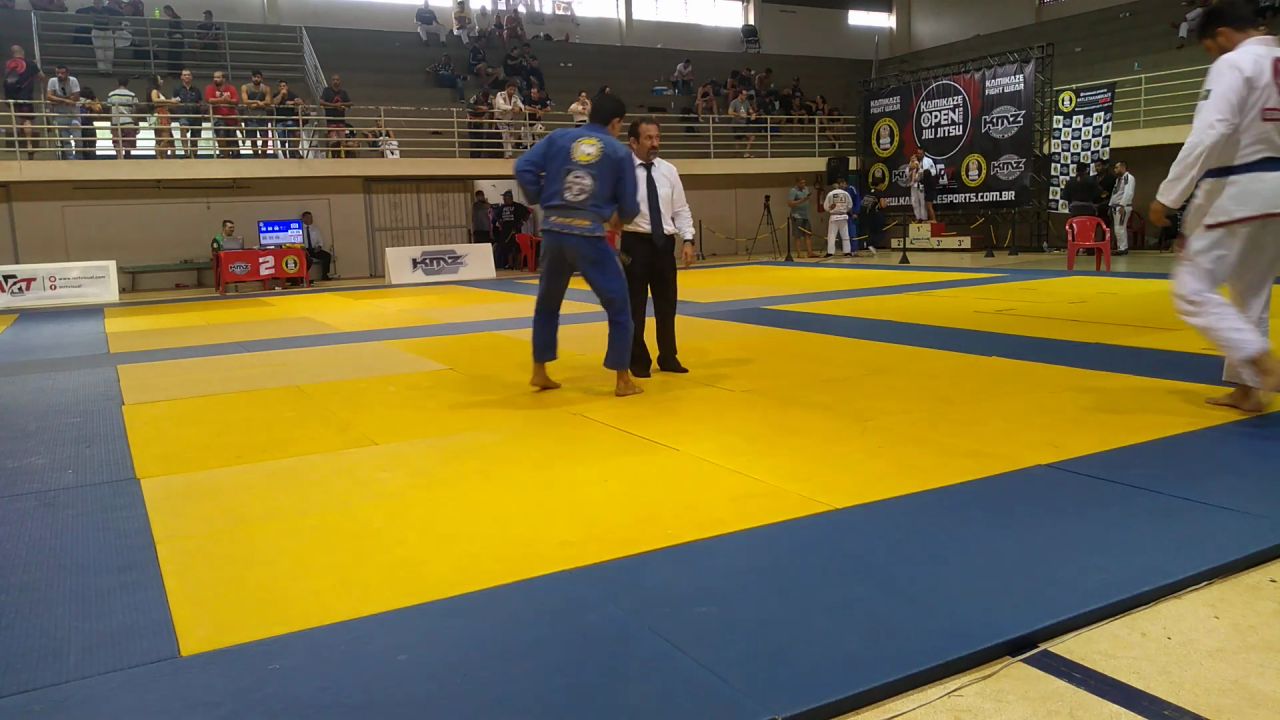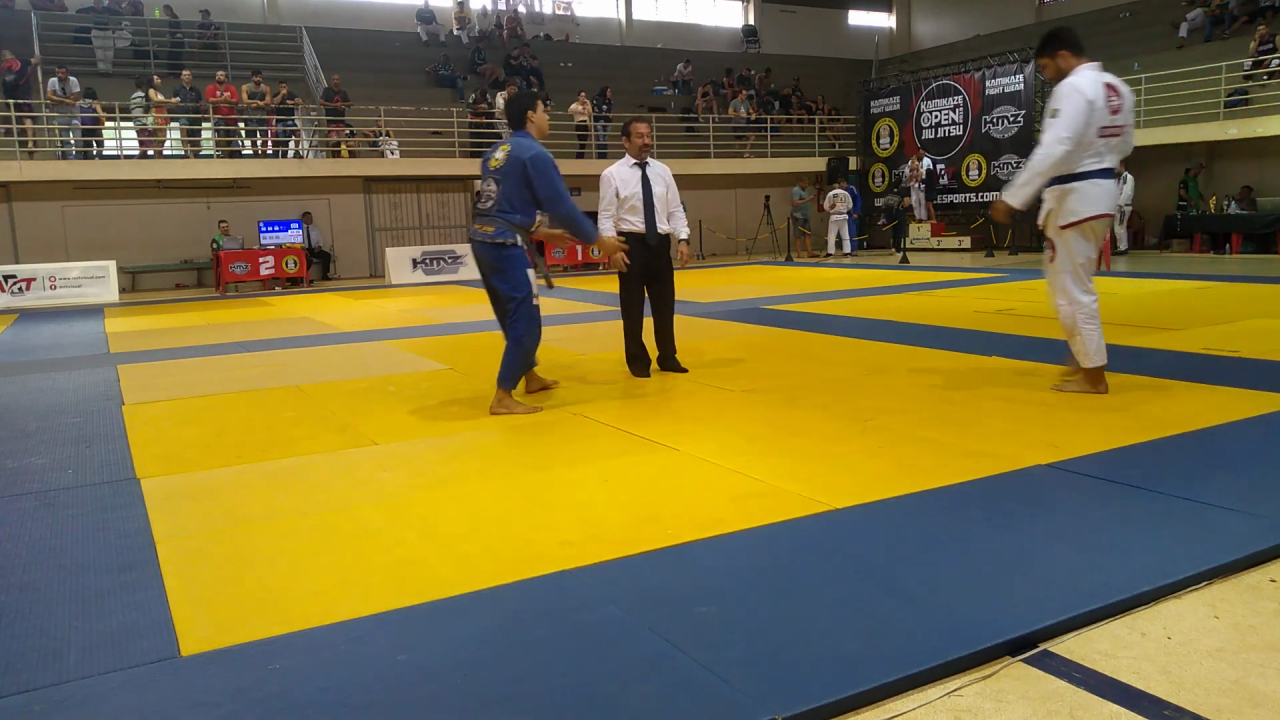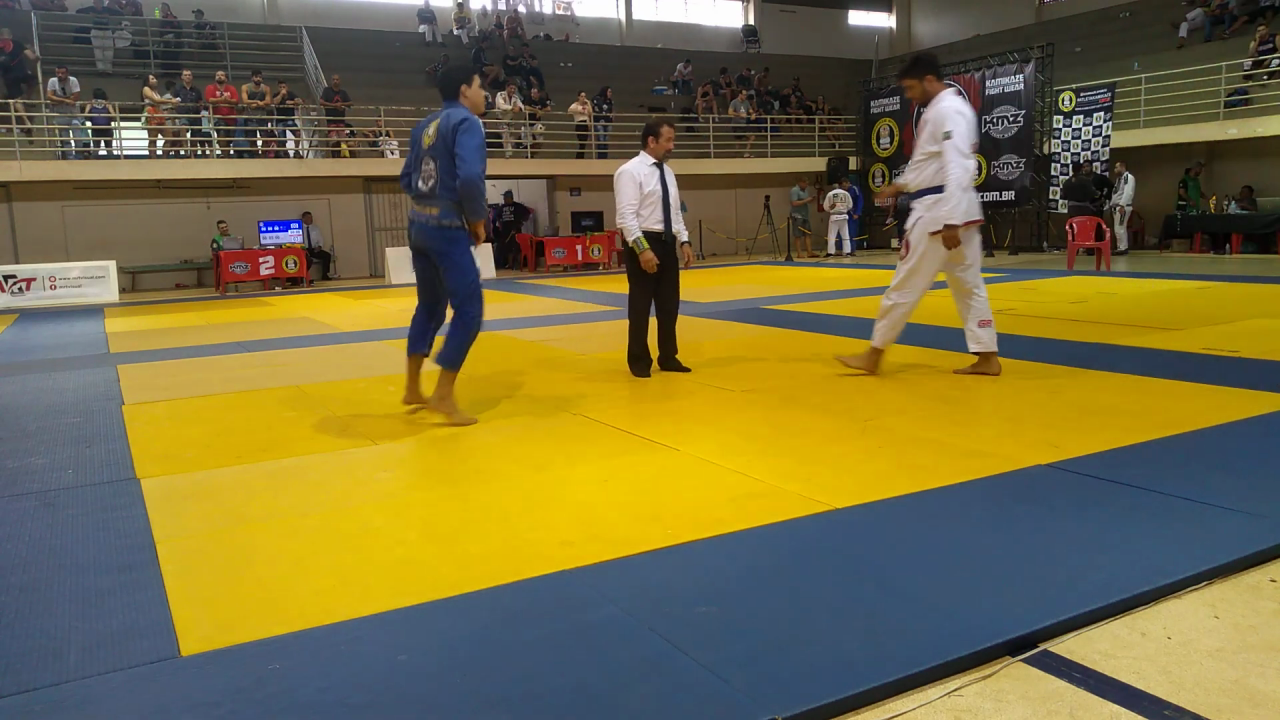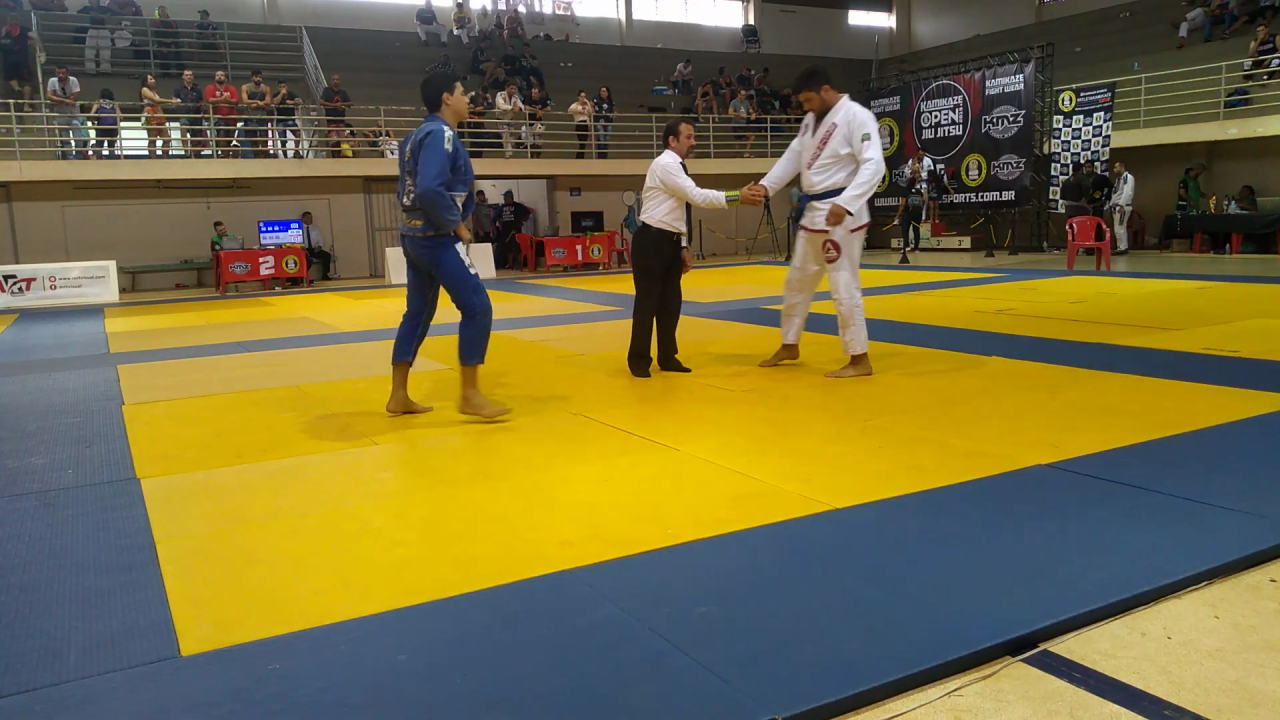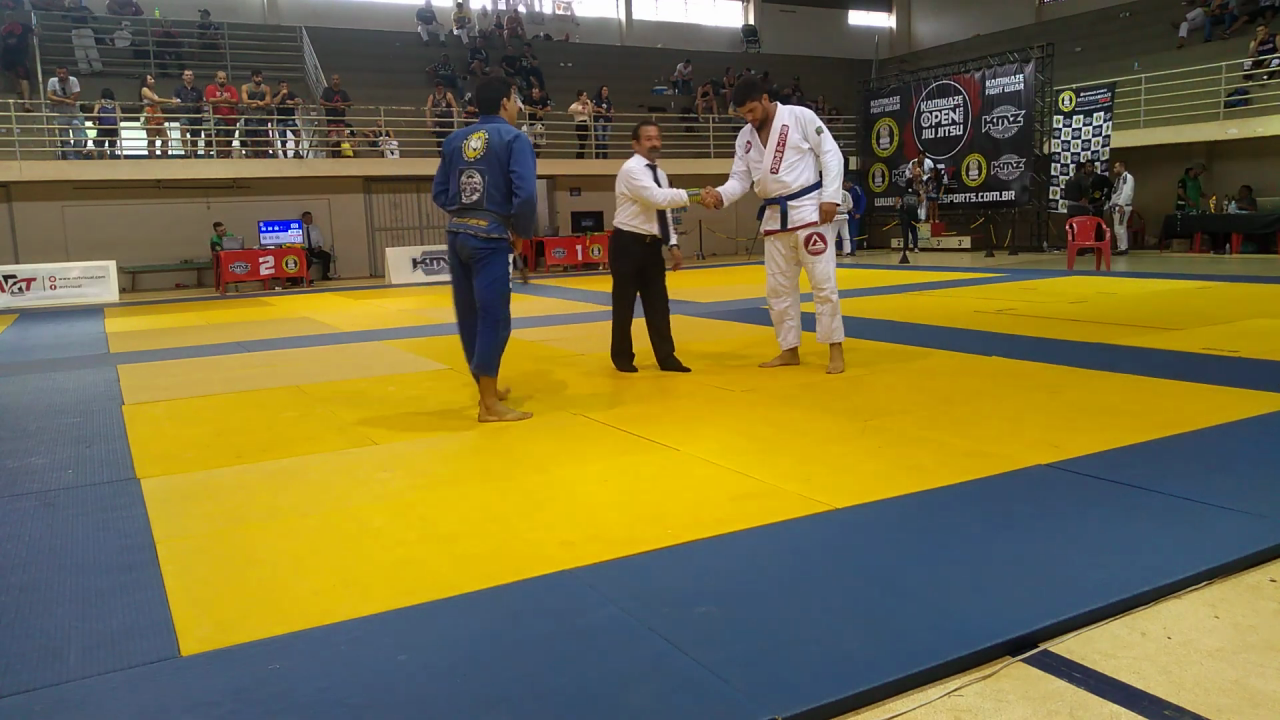
dt=0.7s
person 1, frame 1
left shoulder: (1233, 65)
left elbow: (1209, 135)
left wrist: (1167, 195)
left hip: (1233, 192)
left knee: (1192, 291)
right ankle: (1246, 386)
person 1, frame 2
left shoulder: (1072, 88)
right shoulder: (1118, 88)
left elbow: (1053, 150)
right elbow: (1122, 144)
left wrist: (1011, 197)
left hip: (1074, 196)
right hip: (1101, 190)
left knee: (1074, 287)
right knee: (1066, 279)
left ankle: (1094, 374)
right ankle: (1086, 357)
person 1, frame 3
left shoulder: (947, 110)
right shoulder: (946, 108)
left elbow: (959, 167)
left wrist: (950, 221)
right wrist: (902, 184)
left hip: (941, 209)
right hip: (962, 207)
left knee: (905, 286)
right knee: (969, 284)
left ankle: (875, 356)
right ankle: (987, 357)
person 1, frame 4
left shoulder: (857, 117)
right shoulder: (813, 119)
left elbow: (873, 166)
right elbow: (793, 157)
left wrist: (846, 203)
right wrist: (767, 184)
left hip: (839, 215)
right hip: (812, 214)
left knee: (843, 287)
right knee: (797, 282)
left ankle: (860, 359)
right ankle: (789, 347)
person 1, frame 5
left shoulder: (800, 116)
right shoulder: (745, 137)
left elbow: (831, 155)
right elbow: (740, 179)
left wrist: (830, 197)
right wrist: (720, 195)
left hip: (809, 210)
right hip: (774, 216)
left knee: (823, 281)
right knee: (779, 287)
left ankle: (835, 350)
right ankle: (790, 350)
person 2, frame 1
left shoulder: (558, 139)
right shoulder: (619, 152)
left elbow: (523, 169)
right elbow: (630, 206)
left wrist: (544, 201)
right wrist: (620, 220)
left hip: (553, 231)
right hip: (589, 235)
left knee: (548, 303)
right knee: (619, 306)
left ankle: (540, 373)
right ankle: (623, 380)
person 2, frame 2
left shoulder: (494, 152)
right shoulder: (534, 154)
right elbow: (561, 207)
left wrist: (536, 233)
right wrist: (598, 240)
left hip: (481, 240)
right hip: (504, 244)
left knee: (512, 316)
right knee: (526, 322)
left ankle: (530, 377)
right ankle: (503, 397)
person 2, frame 3
left shoulder: (427, 126)
right shoulder: (467, 123)
left elbow: (407, 177)
right elbow: (471, 177)
right wrist: (477, 218)
left hip: (419, 225)
right hip: (447, 229)
left knee: (430, 304)
right knee: (468, 311)
left ankle: (412, 388)
right ankle: (444, 397)
person 2, frame 4
left shoulder: (418, 135)
right shoulder: (440, 134)
right elbow: (430, 190)
right wrist: (455, 225)
left hip: (414, 235)
right hip: (435, 237)
left knee: (418, 312)
right knee: (476, 307)
left ankle: (398, 396)
right ankle: (470, 395)
person 2, frame 5
left shoulder: (456, 140)
right shoulder: (514, 138)
left elbow: (439, 194)
right elbow: (525, 194)
right wrist: (521, 232)
left hip: (456, 234)
right hip: (490, 237)
left knee: (468, 312)
right knee: (494, 318)
left ankle: (486, 389)
right ankle: (490, 404)
person 3, frame 1
left shoulder: (669, 170)
left elbow: (681, 210)
left wrist: (688, 239)
left hip: (664, 242)
right hip: (635, 243)
left knee: (667, 302)
right knee: (635, 304)
left ankle: (668, 356)
right ankle: (638, 359)
person 3, frame 2
left shoulder: (662, 171)
right shoulder: (613, 175)
left elbow: (675, 210)
right elbow: (606, 216)
left wrist: (682, 239)
left hip: (660, 243)
right hip: (631, 245)
left knee: (664, 303)
right knee: (633, 306)
left ankle: (668, 357)
right ankle: (638, 360)
person 3, frame 3
left shoulder: (667, 172)
right shoulder: (630, 171)
right elbow: (626, 216)
left wrist: (684, 241)
right wrist: (642, 249)
left hip: (667, 243)
right hip: (643, 243)
left knee: (669, 303)
right knee: (641, 304)
left ankle: (668, 357)
right ankle: (639, 360)
person 3, frame 4
left shoulder: (677, 168)
right shoulder: (665, 165)
right elbow: (697, 197)
left wrist: (683, 247)
right wrist: (739, 196)
left hip: (670, 242)
right hip: (651, 241)
left knee: (670, 302)
right knee: (647, 301)
left ankle: (667, 357)
right ankle: (639, 359)
person 3, frame 5
left shoulder: (659, 174)
right shoulder: (631, 170)
left elbow: (665, 212)
right elbow: (658, 199)
left wrist: (673, 244)
right wrist: (695, 195)
left hip: (651, 245)
right hip: (627, 244)
left knee: (658, 302)
right knee: (624, 303)
left ankle: (666, 357)
right ankle: (622, 355)
